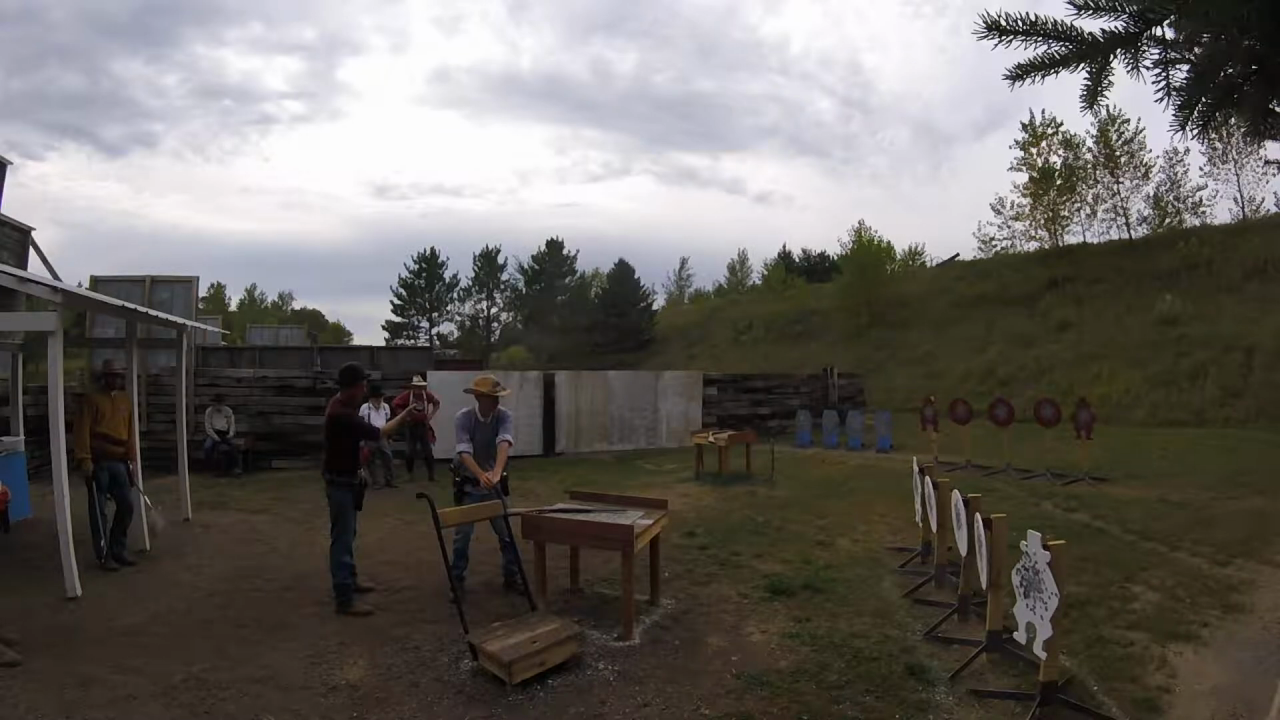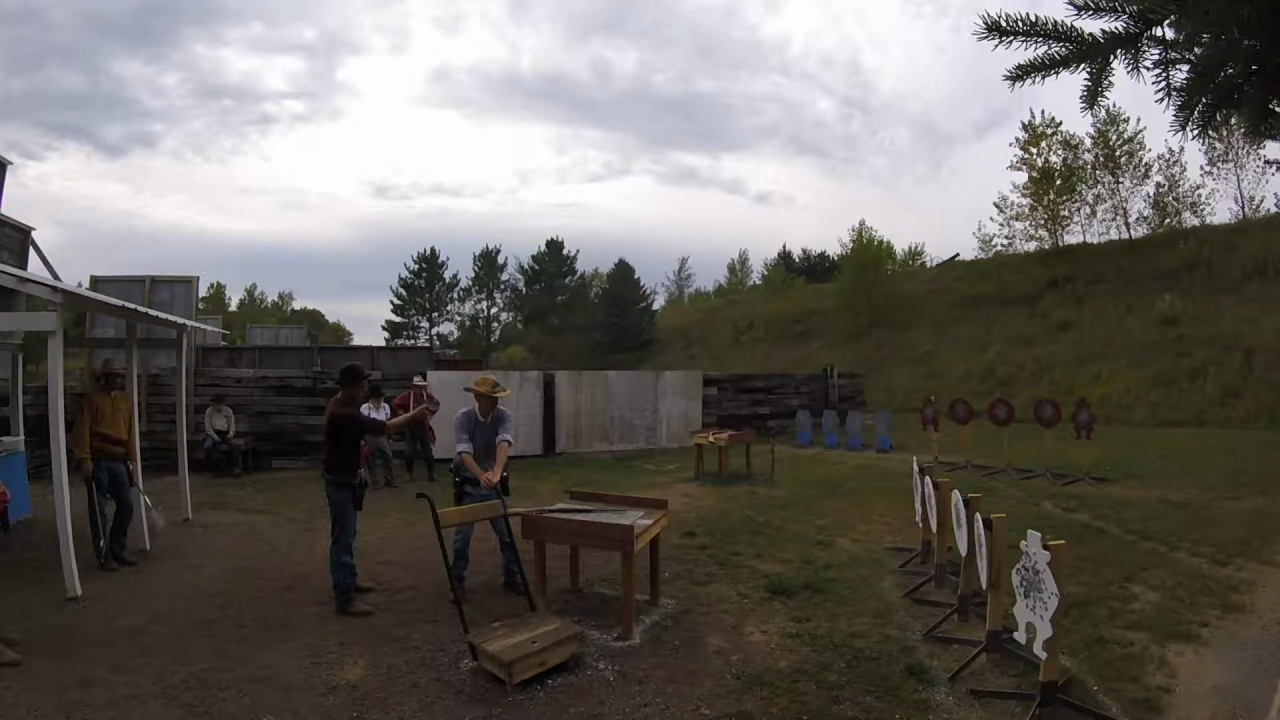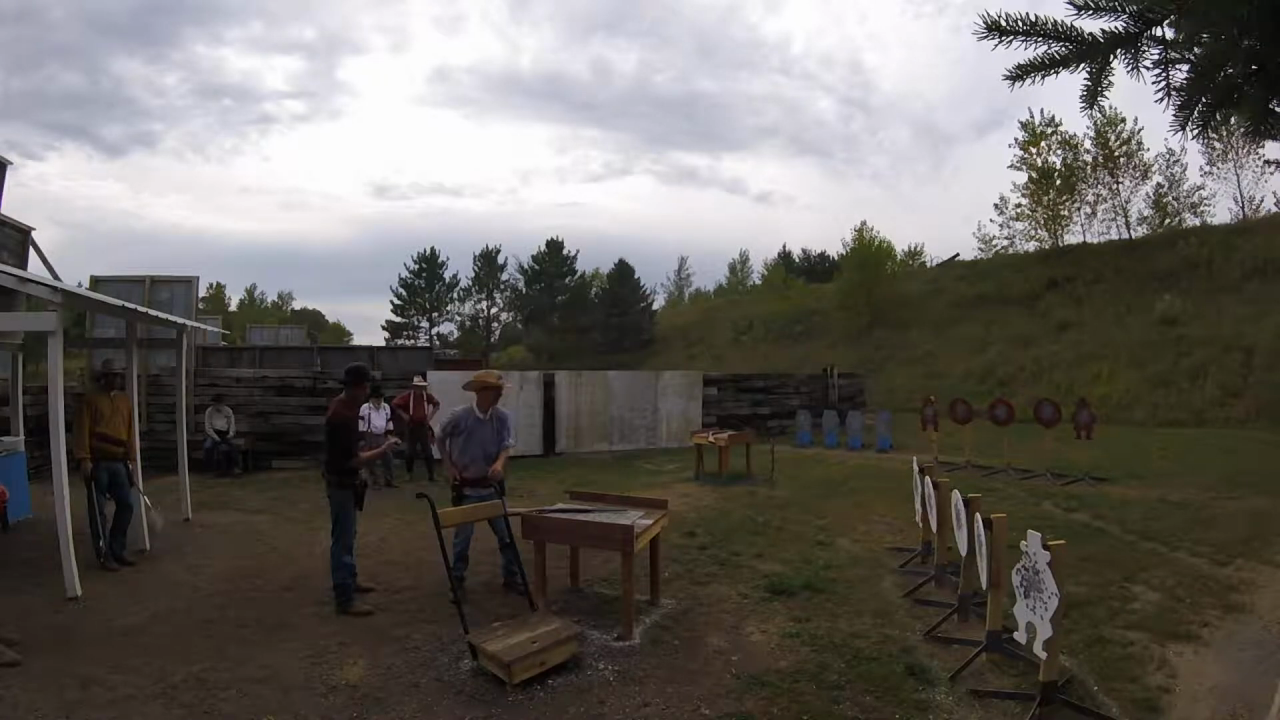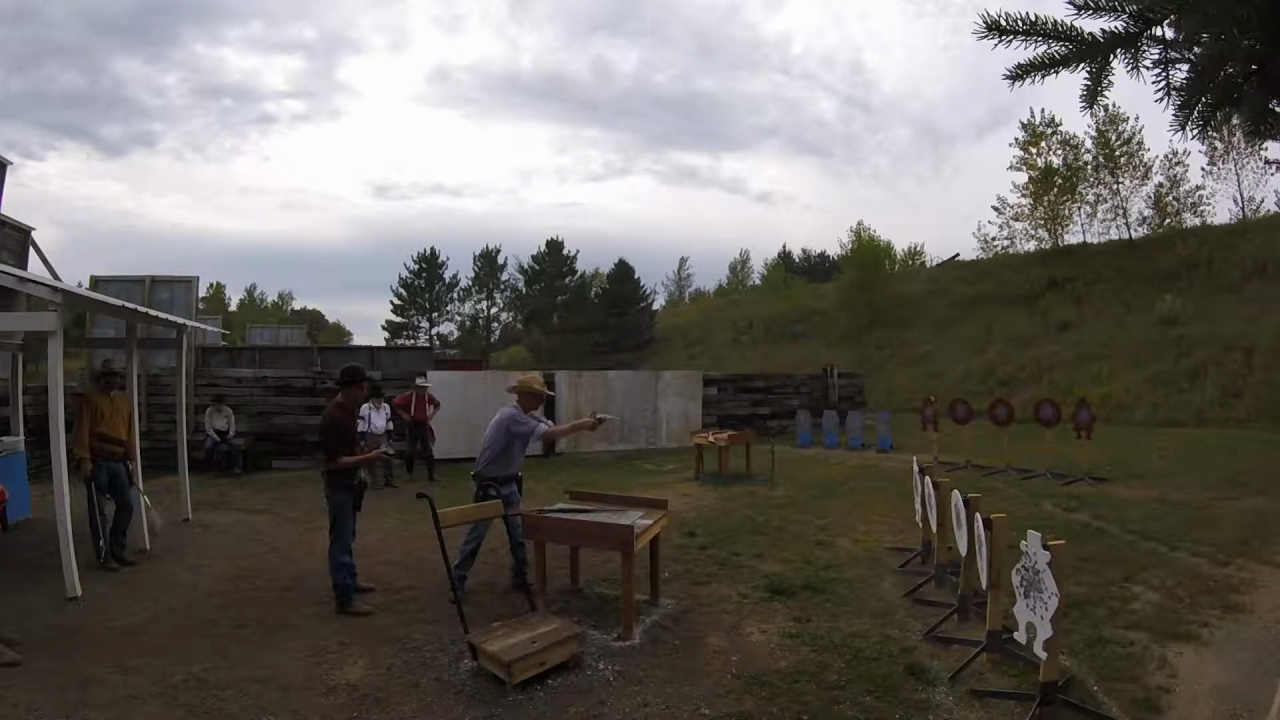
dt=1s
person 1, frame 1
left shoulder: (342, 406)
right shoulder: (341, 414)
right elbow: (378, 434)
right wrist: (405, 416)
left hip: (346, 478)
right hip: (340, 482)
left knee: (347, 535)
right knee: (342, 539)
left ankle: (350, 580)
right ankle: (344, 600)
person 1, frame 2
left shoulder: (340, 405)
right shoulder: (343, 414)
right elbow: (383, 428)
right wrist: (414, 415)
left hip: (346, 478)
right hip: (340, 482)
left knee: (347, 535)
right knee: (342, 538)
left ankle: (349, 580)
right ankle: (344, 600)
person 1, frame 3
left shoulder: (346, 407)
right shoulder: (340, 416)
right elbow: (353, 459)
left wrist: (363, 449)
right wrist: (383, 450)
left hip: (349, 481)
right hip: (341, 483)
left knee: (347, 536)
right knee: (342, 539)
left ankle: (350, 579)
right ankle: (344, 600)
person 1, frame 4
left shoulder: (350, 410)
right shoulder: (333, 417)
right elbow: (335, 461)
left wrist: (364, 455)
right wrist: (368, 458)
left hip: (350, 482)
right hip: (338, 484)
left knee: (348, 537)
right knee: (341, 540)
left ankle: (350, 580)
right ankle: (344, 599)
person 2, frame 1
left shoulder: (504, 415)
right shoulder: (463, 417)
left elbow: (504, 444)
right elbow: (464, 452)
left wrist: (496, 472)
right wrist: (481, 476)
left hip: (495, 483)
right hip: (469, 484)
left knee: (506, 532)
right knee: (462, 535)
left ankle: (511, 577)
right ankle: (457, 582)
person 2, frame 2
left shoulder: (504, 416)
right shoulder: (463, 418)
left elbow: (503, 444)
right elbow: (464, 453)
left wrist: (496, 472)
right wrist: (481, 475)
left hip: (494, 484)
right hip: (469, 485)
left knee: (506, 533)
right knee: (462, 535)
left ankle: (511, 577)
right ankle: (457, 582)
person 2, frame 3
left shoulder: (503, 417)
right shoulder: (459, 416)
left elbow: (507, 446)
right elbow: (440, 439)
left wrist: (500, 463)
right wrist: (448, 465)
left hip: (491, 486)
right hip: (466, 488)
left knee: (505, 534)
right knee: (463, 536)
left ankle: (511, 578)
right ankle: (457, 582)
person 2, frame 4
left shoulder: (527, 415)
right shoulder: (511, 416)
left elbow: (552, 428)
right elbow: (549, 434)
left wrist: (584, 423)
right wrist: (580, 425)
left hip: (509, 484)
right hip: (488, 485)
left knee: (518, 534)
right knee: (477, 534)
left ankle: (520, 578)
right ankle: (458, 580)
person 3, frame 1
left shoulder: (125, 400)
right shoulder: (92, 399)
right elbow: (82, 431)
left wrist: (131, 459)
right wrist: (84, 460)
left hip: (118, 462)
right hip: (98, 462)
left knee: (127, 506)
right knee: (99, 510)
left ankle: (117, 550)
right ankle: (104, 555)
person 3, frame 2
left shoulder: (125, 399)
right shoulder: (92, 398)
right elbow: (82, 430)
left wrist: (131, 459)
right wrist: (84, 459)
left hip: (118, 462)
right hip: (98, 462)
left knee: (126, 506)
right knee: (98, 510)
left ankle: (118, 550)
right ankle: (104, 555)
person 3, frame 3
left shoulder: (125, 400)
right shoulder: (91, 399)
right elbow: (81, 430)
left wrist: (130, 459)
right wrist: (83, 459)
left hip: (118, 462)
right hip: (97, 462)
left knee: (126, 506)
right knee: (98, 510)
left ankle: (117, 550)
right ankle: (104, 556)
person 3, frame 4
left shoulder: (124, 401)
right shoulder: (91, 398)
right elbow: (81, 429)
left wrist: (130, 458)
right wrist: (83, 459)
left hip: (118, 462)
right hip: (97, 462)
left knee: (126, 506)
right knee: (98, 510)
left ankle: (117, 550)
right ankle: (104, 556)
